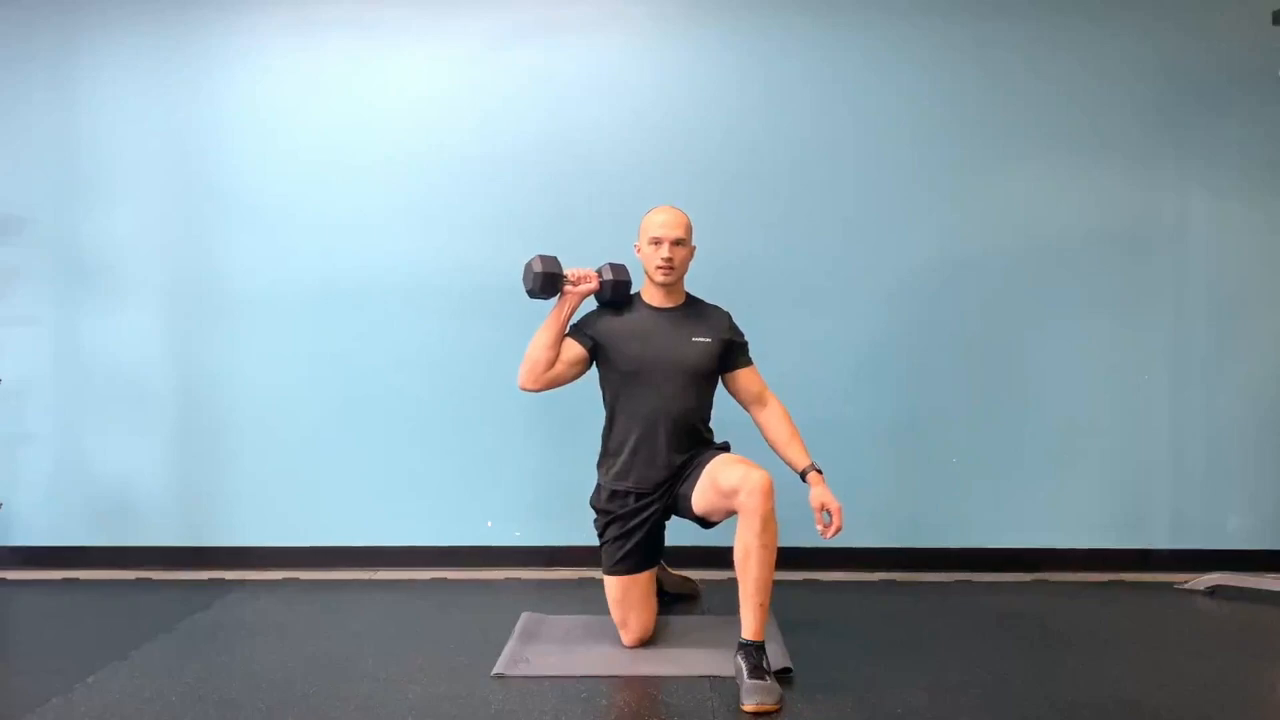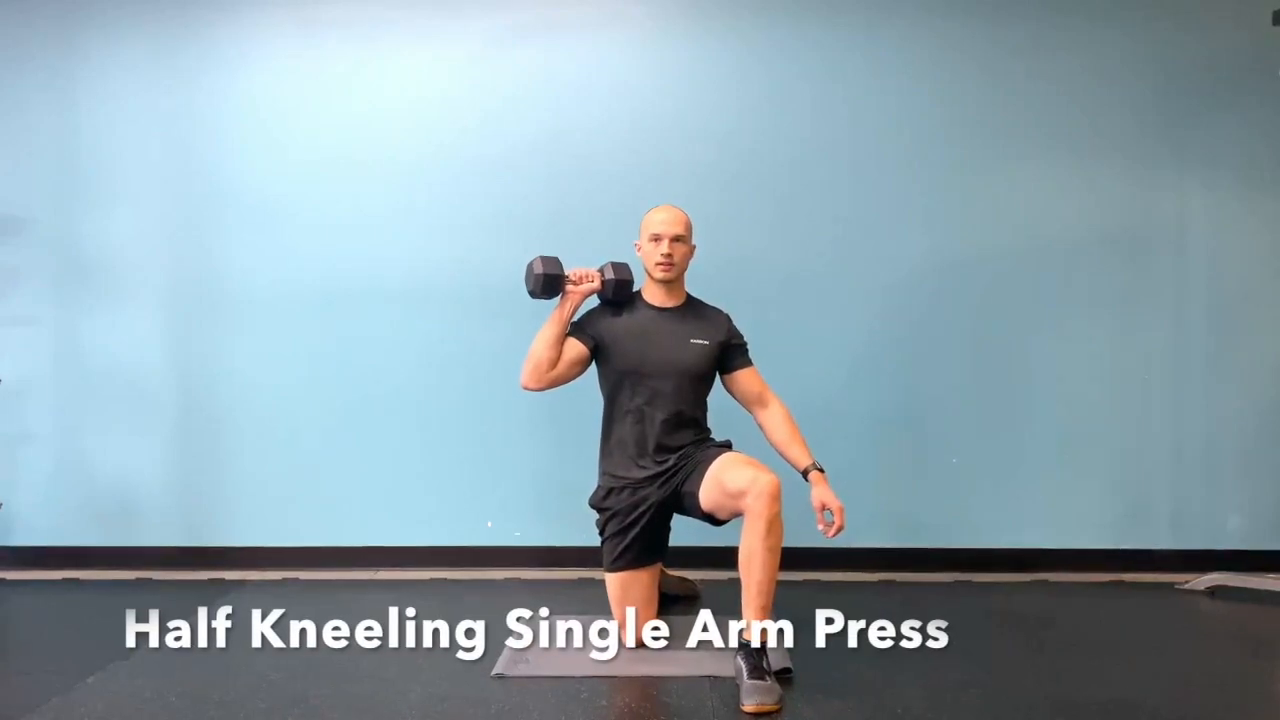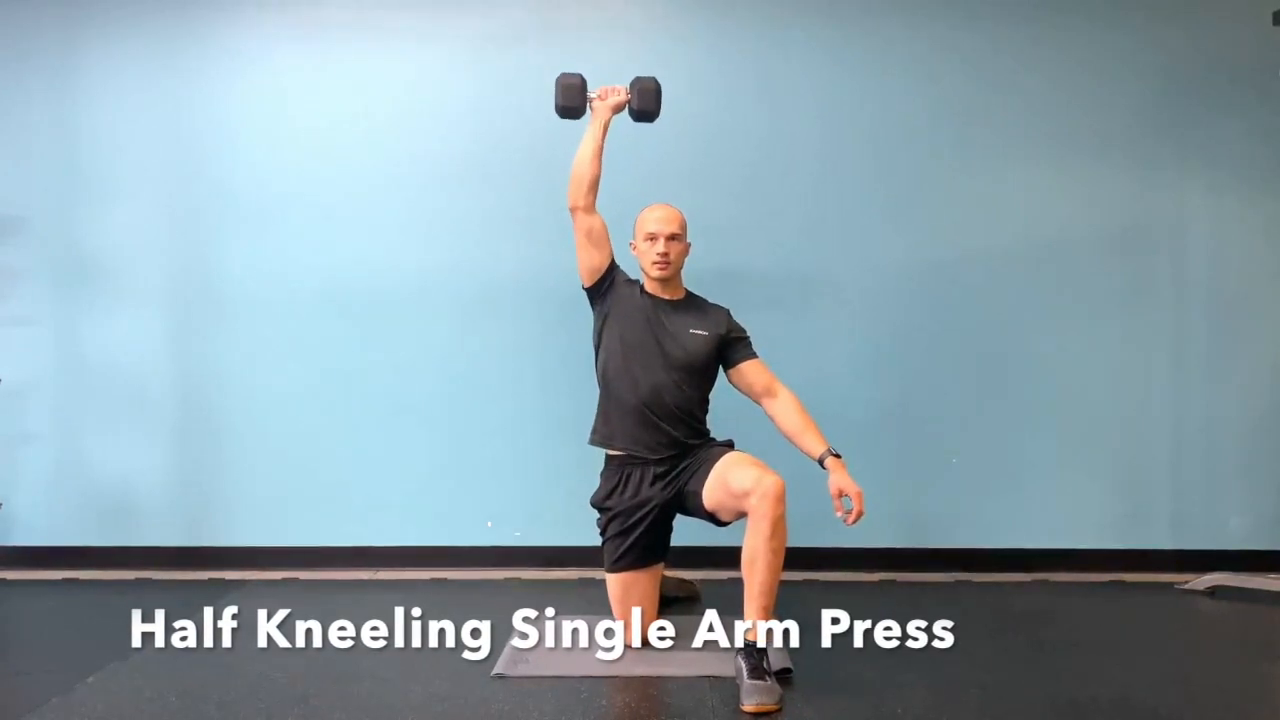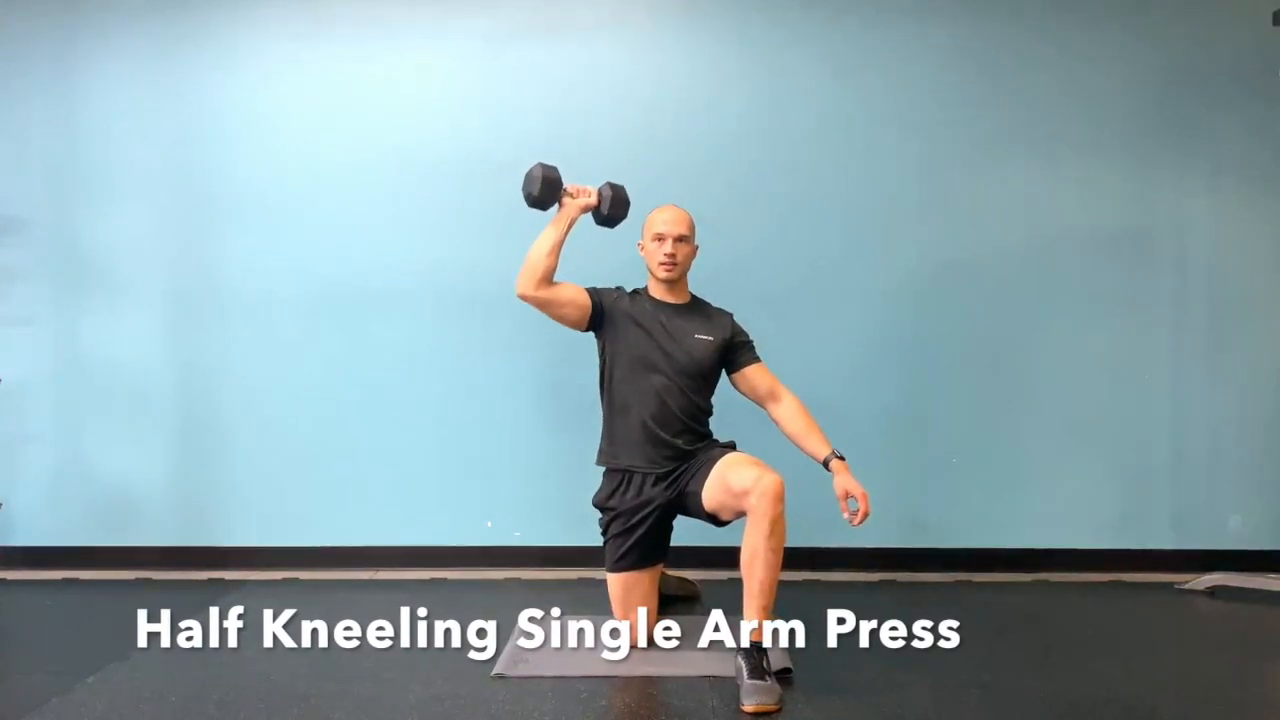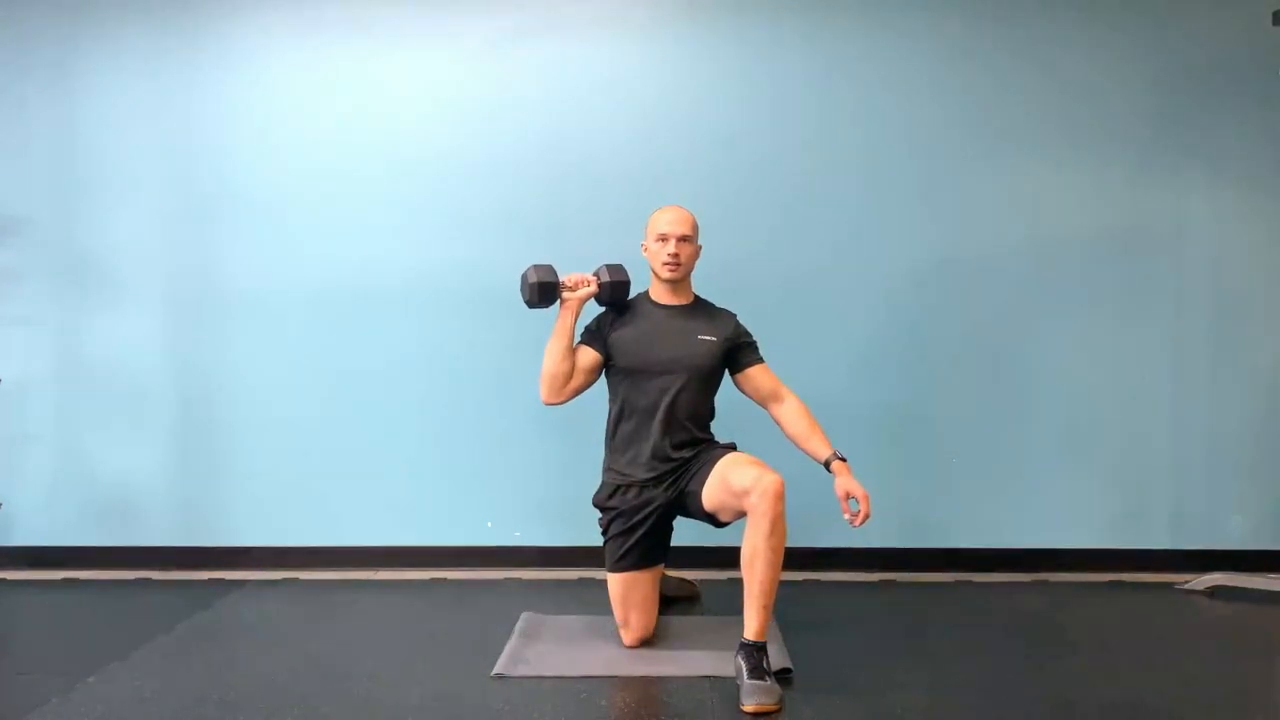
dt=1s
person 1, frame 1
left shoulder: (717, 324)
right shoulder: (606, 321)
left elbow: (761, 404)
right elbow: (532, 379)
left wrist: (812, 476)
right wrist: (566, 304)
left hip: (694, 469)
right hip: (627, 486)
left knee: (756, 485)
right knee: (634, 635)
left ankle: (751, 652)
right ankle: (653, 576)
person 1, frame 2
left shoulder: (715, 325)
right shoulder: (606, 319)
left elbow: (763, 404)
right elbow: (534, 378)
left wrist: (815, 476)
right wrist: (567, 305)
left hip: (692, 462)
right hip: (627, 481)
left knee: (763, 487)
right knee: (634, 636)
left ankle: (752, 650)
right ankle: (655, 578)
person 1, frame 3
left shoulder: (716, 321)
right shoulder: (612, 295)
left elbow: (771, 393)
right elbow: (580, 204)
left wrist: (832, 461)
right wrist: (602, 118)
left hip: (695, 462)
right hip: (628, 476)
left knee: (767, 488)
right knee: (636, 636)
left ankle: (753, 650)
right ankle: (660, 578)
person 1, frame 4
left shoulder: (720, 325)
right shoulder: (613, 309)
left elbow: (775, 397)
right elbow: (532, 287)
left wrist: (834, 462)
right wrist: (569, 212)
left hip: (696, 464)
right hip: (631, 480)
left knee: (767, 486)
right knee: (634, 633)
left ankle: (752, 650)
right ankle: (656, 575)
person 1, frame 5
left shoulder: (722, 326)
right shoulder: (614, 321)
left elbow: (778, 399)
right elbow: (553, 392)
left wrist: (837, 464)
right wrist: (569, 311)
left hip: (697, 465)
right hip: (631, 482)
left knee: (766, 487)
right knee: (634, 635)
left ankle: (752, 651)
right ankle: (652, 578)
